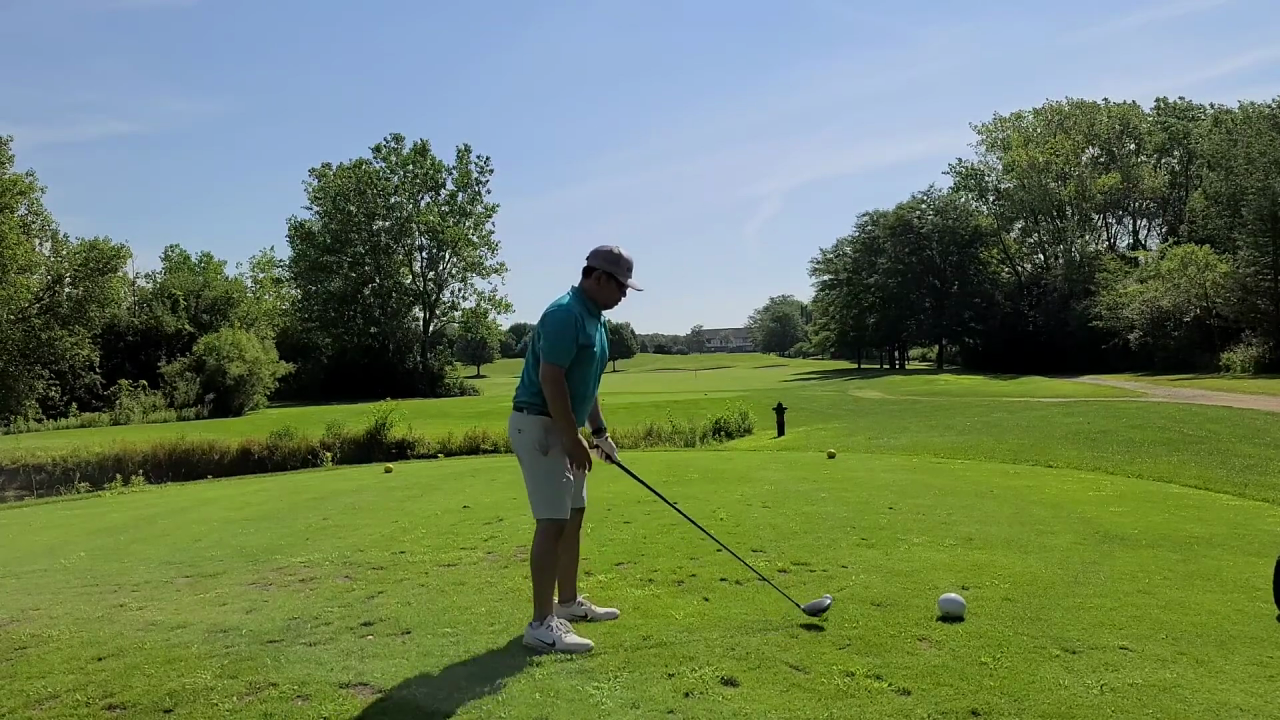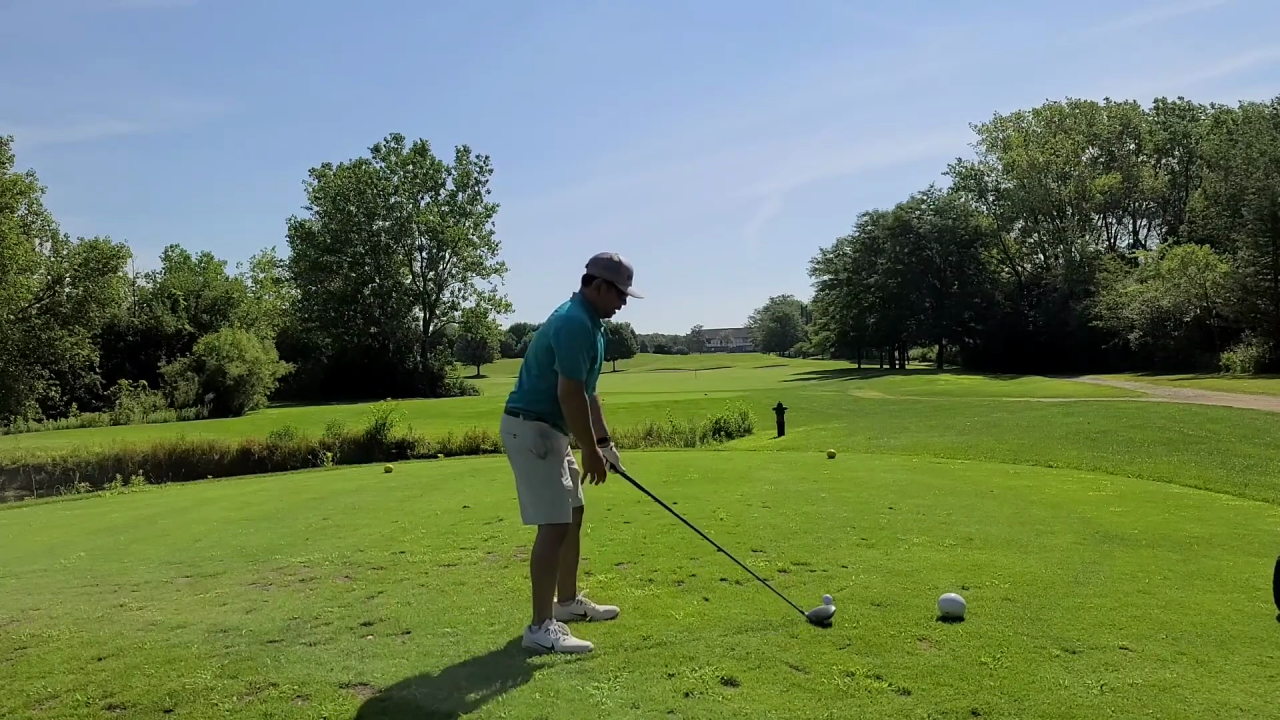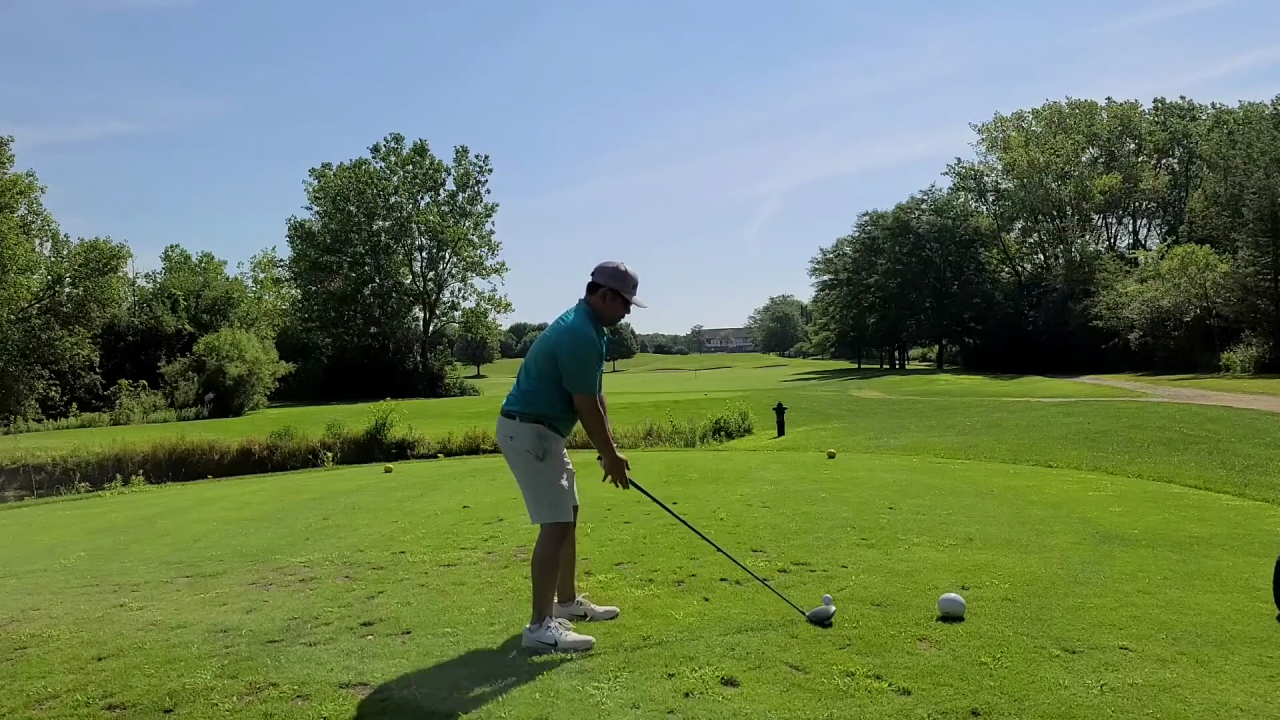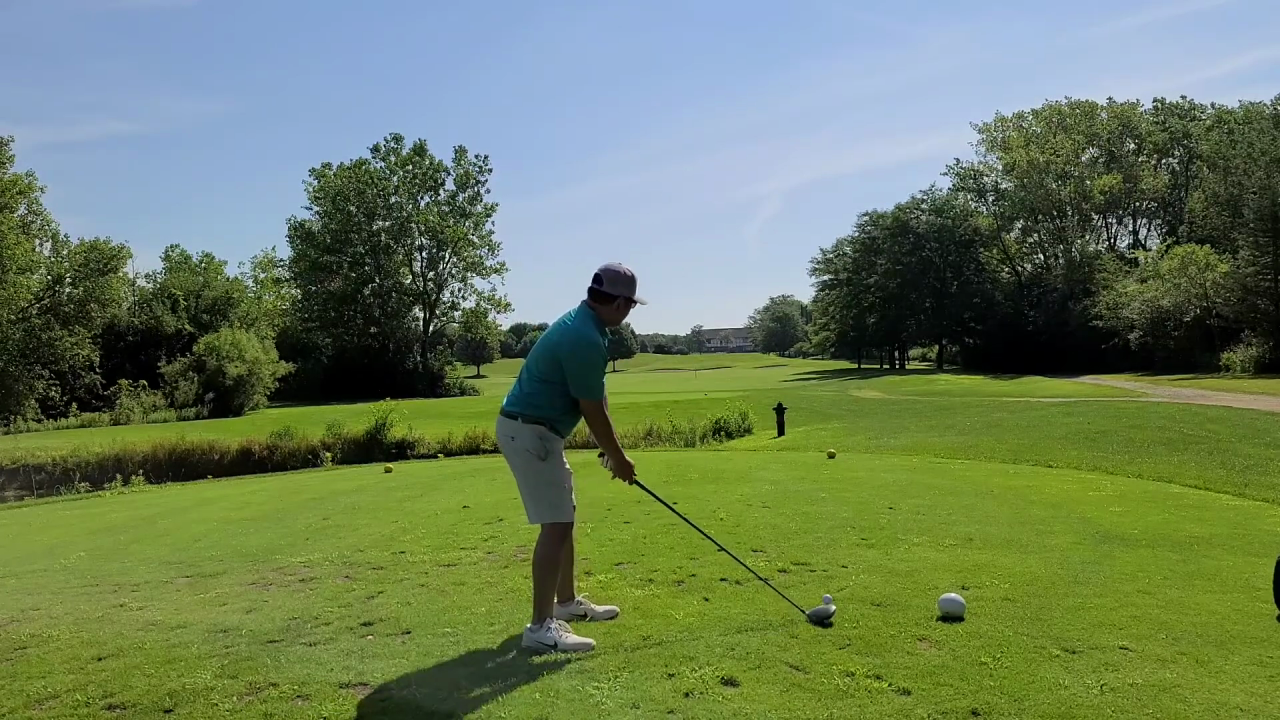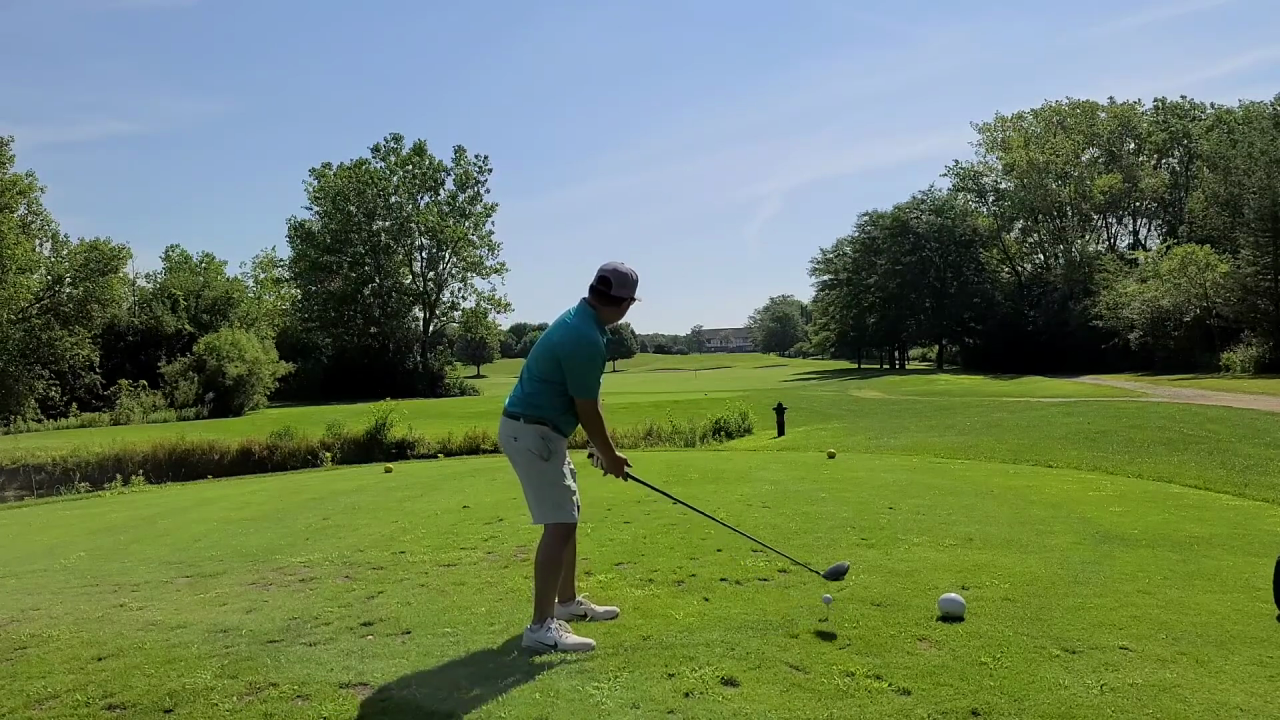
dt=0.3s
person 1, frame 1
left shoulder: (594, 318)
right shoulder: (565, 313)
right elbow: (550, 378)
left wrist: (599, 431)
right wrist: (573, 438)
left hip: (562, 428)
right hip: (540, 425)
left knee: (573, 517)
right knee: (553, 522)
left ankle: (568, 602)
right ankle: (542, 624)
person 1, frame 2
left shoulder: (588, 323)
right shoulder: (574, 322)
left elbow: (588, 390)
right elbow: (570, 392)
left wrist: (604, 442)
right wrist: (589, 450)
left hip: (548, 430)
right hip: (531, 429)
left knee: (572, 516)
right knee: (553, 524)
left ankle: (568, 601)
right ankle: (541, 627)
person 1, frame 3
left shoulder: (588, 327)
right shoulder: (579, 334)
left elbow: (596, 395)
right elbow: (585, 405)
left wrist: (611, 447)
right wrist: (609, 457)
left hip: (542, 431)
right hip: (528, 431)
left knee: (567, 517)
right knee: (555, 524)
left ankle: (568, 602)
right ankle: (541, 625)
person 1, frame 4
left shoulder: (581, 323)
right shoulder: (586, 339)
left elbow: (597, 400)
right elbow: (591, 409)
left wrist: (613, 447)
right wrist: (618, 458)
left hip: (535, 429)
right hip: (529, 431)
left knee: (564, 518)
right knee: (556, 524)
left ankle: (566, 601)
right ankle: (541, 626)
person 1, frame 5
left shoulder: (578, 320)
right shoulder: (586, 339)
left elbow: (586, 401)
right elbow: (586, 408)
left wrist: (602, 447)
right wrist: (609, 455)
left hip: (537, 430)
right hip: (532, 432)
left knee: (568, 517)
right knee: (559, 525)
left ankle: (567, 602)
right ankle: (541, 626)
